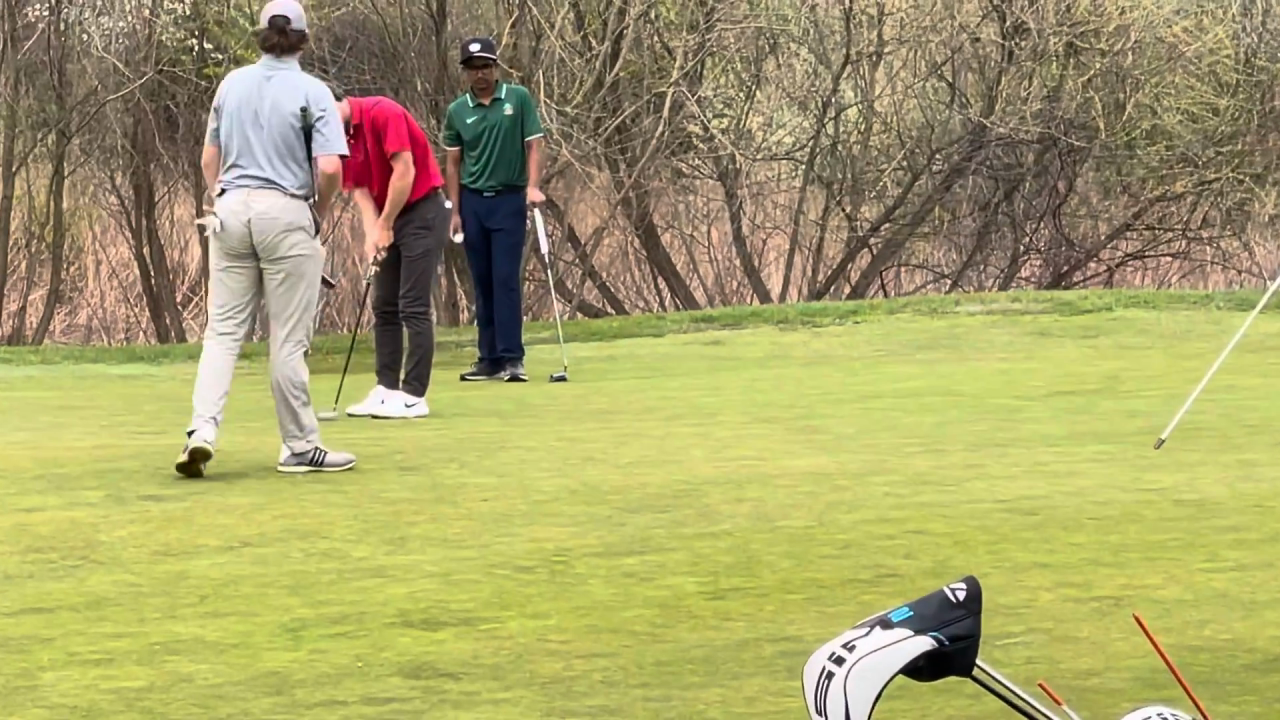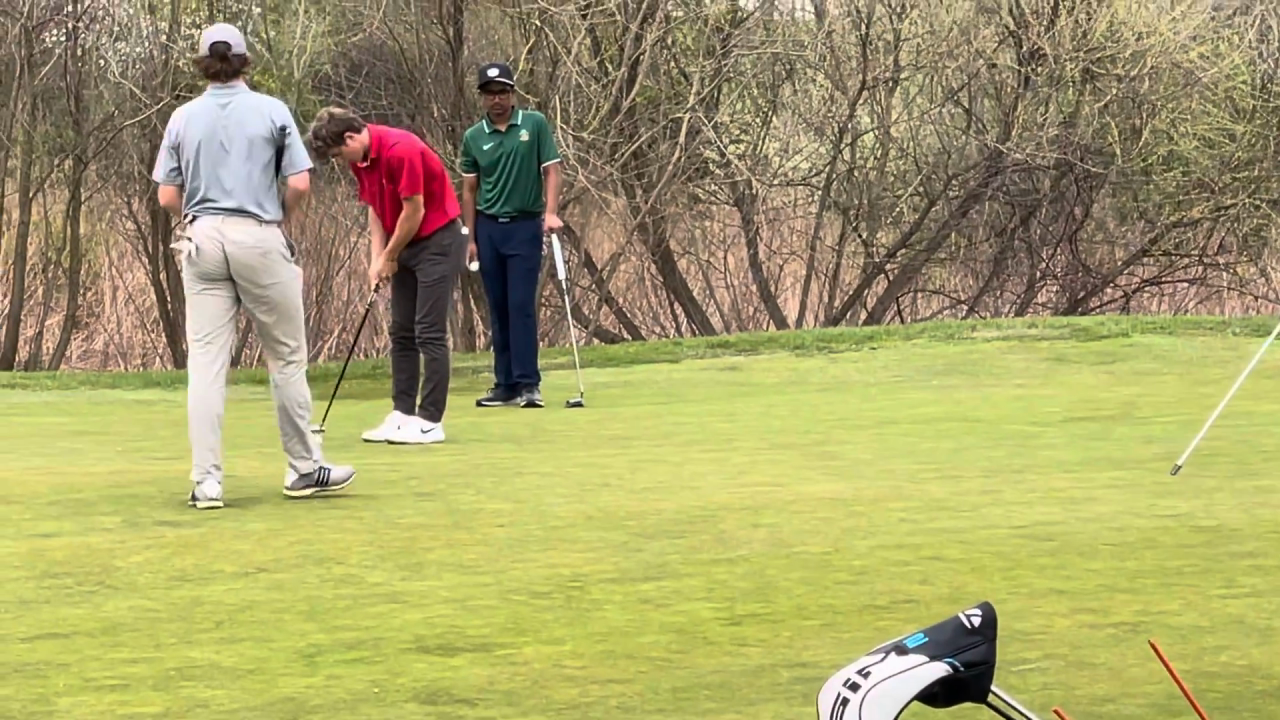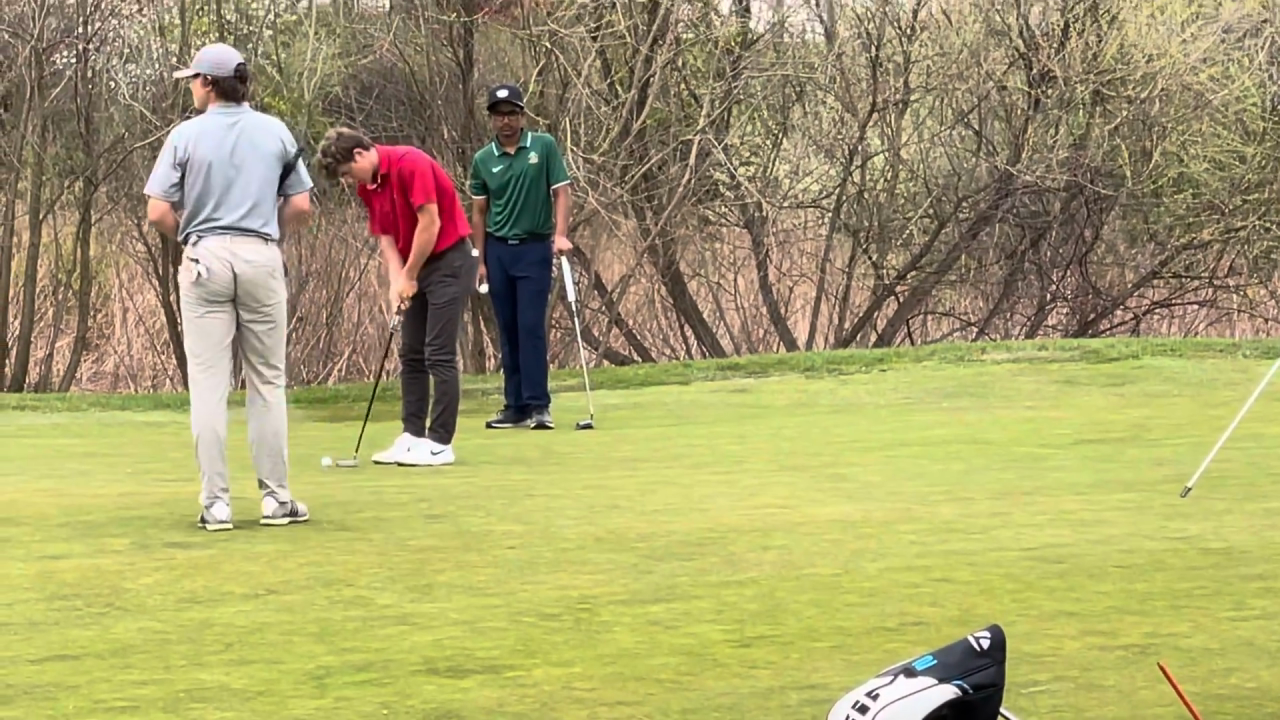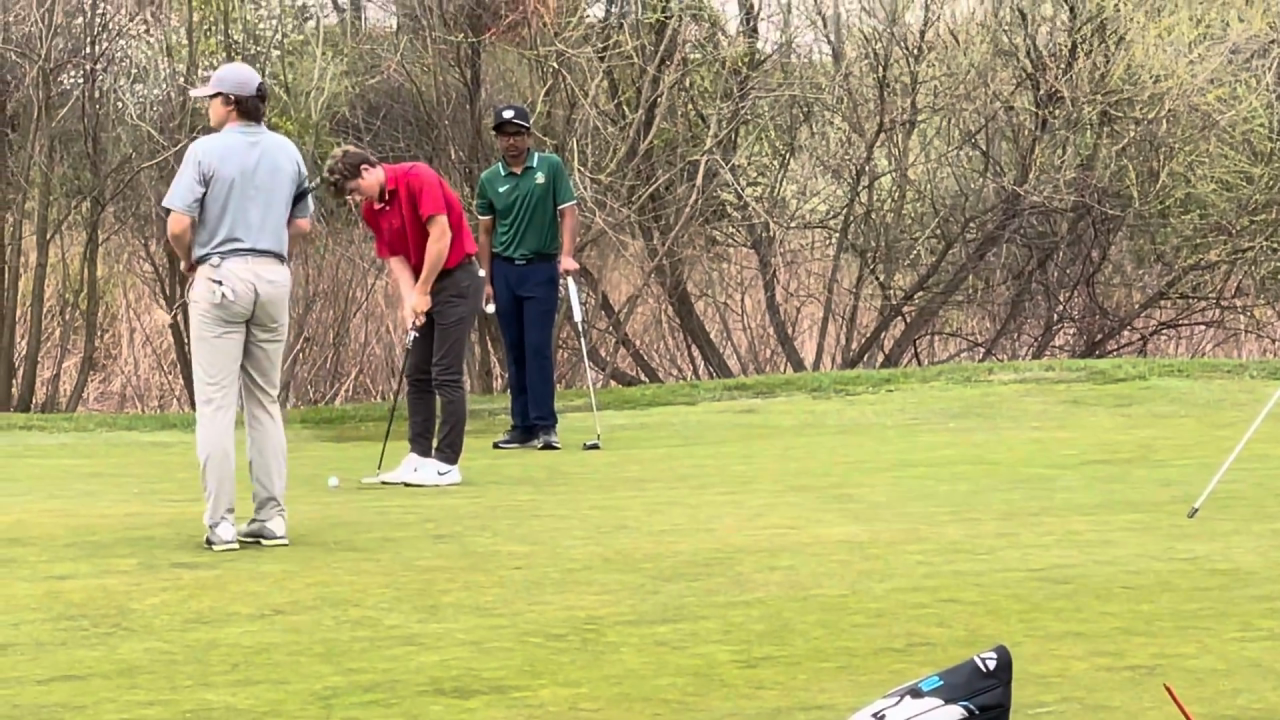
dt=0.4s
person 1, frame 1
left shoulder: (231, 83)
right shoulder: (313, 90)
left elbow: (210, 159)
right elbow: (329, 168)
right wrist: (321, 213)
left hip: (231, 209)
right hip: (285, 213)
left knee: (224, 330)
right knee: (288, 339)
left ankle: (202, 429)
right ankle: (299, 447)
person 1, frame 2
left shoulder: (182, 117)
right shoulder: (271, 110)
left elbow: (167, 198)
right elbow: (298, 184)
left hip: (202, 241)
right hip: (259, 240)
left knee: (206, 363)
right knee: (286, 357)
left ankle: (206, 480)
right ankle: (304, 467)
person 1, frame 3
left shoulder: (185, 134)
right shoulder: (275, 131)
left elbow: (158, 212)
right elbow: (300, 206)
left wrist: (189, 236)
left hip: (204, 261)
right hip: (260, 259)
left knee: (208, 386)
right knee: (267, 383)
left ankle: (216, 502)
right ankle: (276, 498)
person 1, frame 4
left shoulder: (205, 150)
right shoulder: (287, 151)
left elbow: (177, 226)
right elbow: (301, 224)
left wrist: (190, 260)
left hip: (219, 279)
right hip: (273, 278)
left knee: (215, 404)
right knee: (264, 403)
left ankle: (221, 522)
right ankle: (270, 517)
person 2, frame 1
left shoulder: (519, 98)
right shoulder: (457, 111)
left elbow: (534, 145)
right elbow: (453, 163)
left wrist: (533, 186)
right wrist: (454, 211)
left hip: (509, 199)
right hip: (472, 202)
left knee: (506, 280)
right knee: (482, 283)
left ankle: (512, 357)
right ankle: (490, 358)
person 2, frame 2
left shoulder: (536, 124)
right shoulder: (473, 137)
left elbow: (551, 170)
right elbow: (469, 190)
left wrist: (551, 212)
right wrist: (470, 238)
left hip: (525, 226)
right hip: (488, 228)
left knee: (522, 306)
right knee: (498, 309)
left ankle: (528, 383)
right ankle: (505, 383)
person 2, frame 3
left shoulder: (544, 146)
right shoulder: (482, 160)
left elbow: (561, 192)
right elbow: (479, 213)
left wrist: (560, 234)
right wrist: (480, 260)
left hip: (534, 248)
right hip: (497, 250)
left knee: (531, 327)
right knee: (507, 331)
left ankle: (538, 405)
right ankle: (515, 405)
person 2, frame 4
left shoulder: (551, 166)
right shoulder: (488, 180)
left elbow: (568, 212)
right elbow: (485, 232)
left wrist: (567, 254)
right wrist: (486, 280)
left hip: (541, 268)
right hip: (504, 270)
left knee: (538, 347)
right knee: (514, 351)
left ankle: (545, 426)
right ankle: (523, 425)
person 3, frame 1
left shoulder: (382, 112)
left elbow: (405, 171)
right elbow: (359, 188)
left wrist: (385, 226)
right wrist: (371, 233)
left hip: (423, 212)
right hip: (387, 219)
left knee: (414, 306)
right knee: (384, 306)
person 3, frame 2
left shoulder: (401, 149)
right shoulder: (360, 160)
left elbow: (414, 211)
left wrist: (389, 257)
right wrist: (376, 259)
left hip: (439, 240)
right hip: (406, 243)
left knee: (429, 332)
right knee: (401, 332)
person 3, frame 3
left shoulder: (410, 162)
right shoulder: (367, 187)
left elbow: (430, 223)
right elbow: (387, 236)
left wrist: (409, 277)
right wrist: (396, 281)
left hip: (449, 261)
right hip: (416, 266)
left knee: (439, 354)
right knee: (411, 354)
person 3, frame 4
left shoulder: (416, 176)
right shoulder: (371, 210)
left elbow: (441, 234)
right elbow: (395, 258)
left wrist: (423, 291)
right wrist: (409, 300)
left hip: (456, 279)
right hip: (423, 287)
left knee: (446, 374)
right knee: (417, 373)
